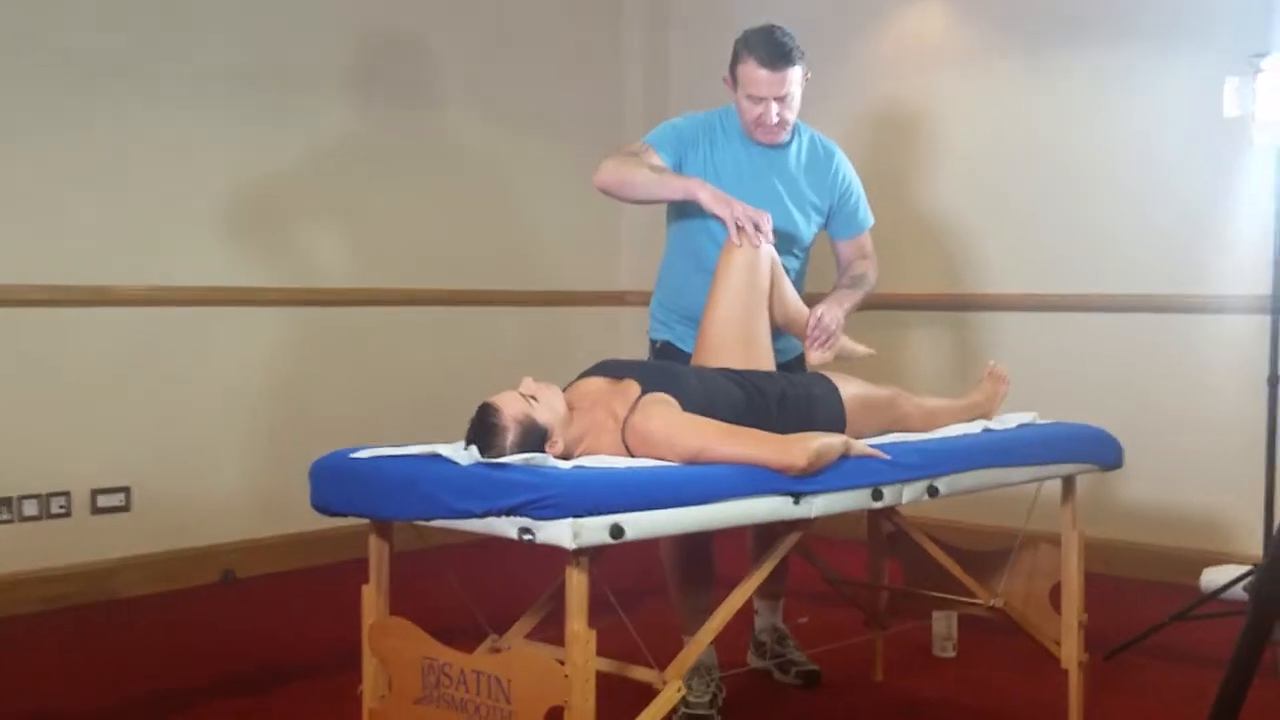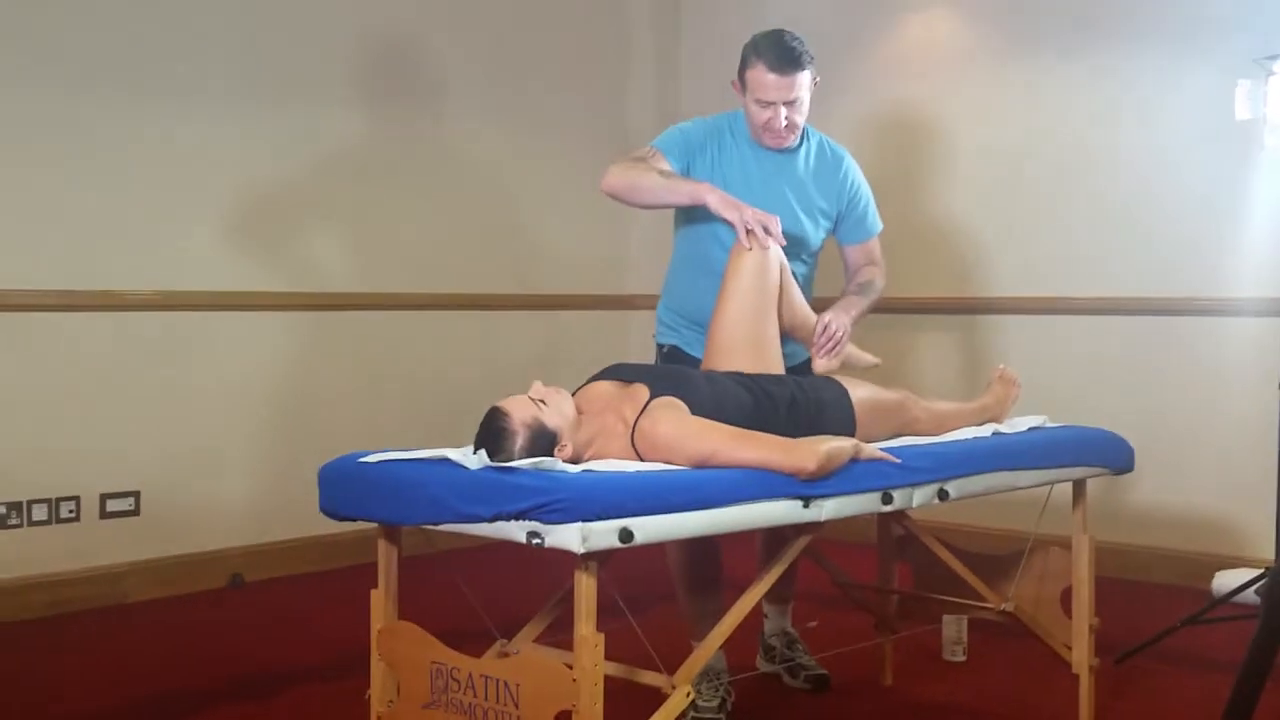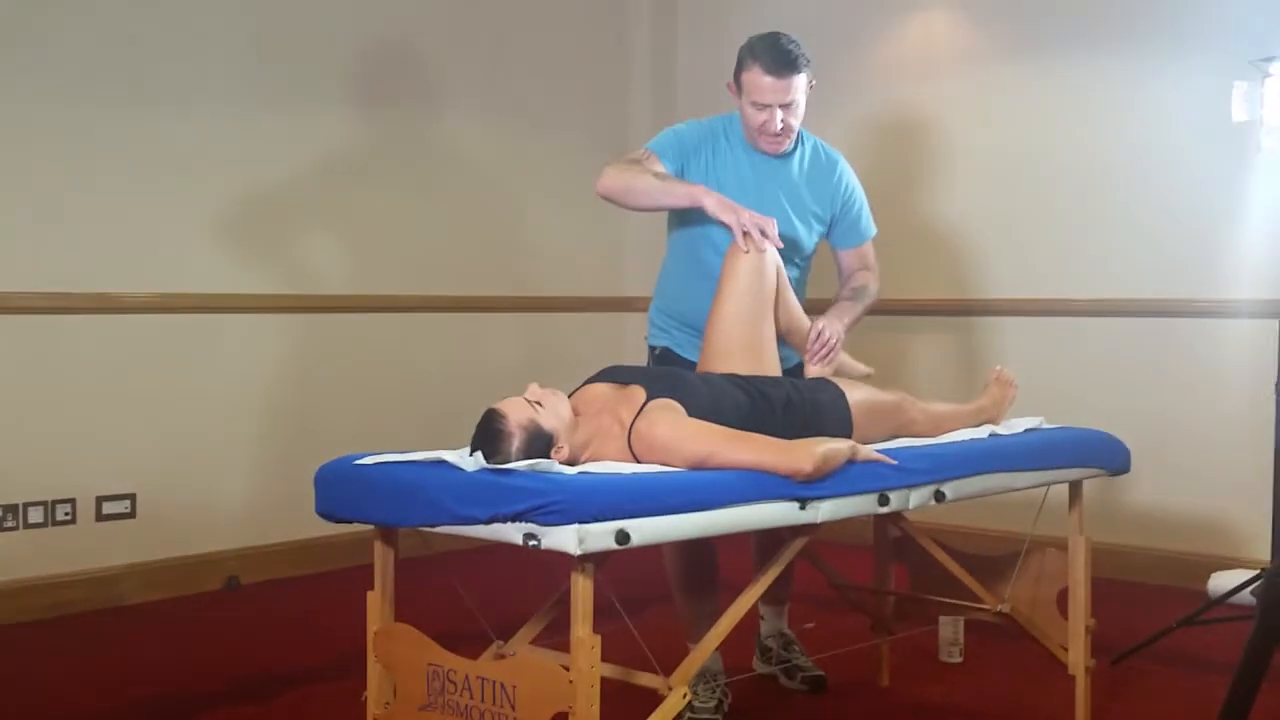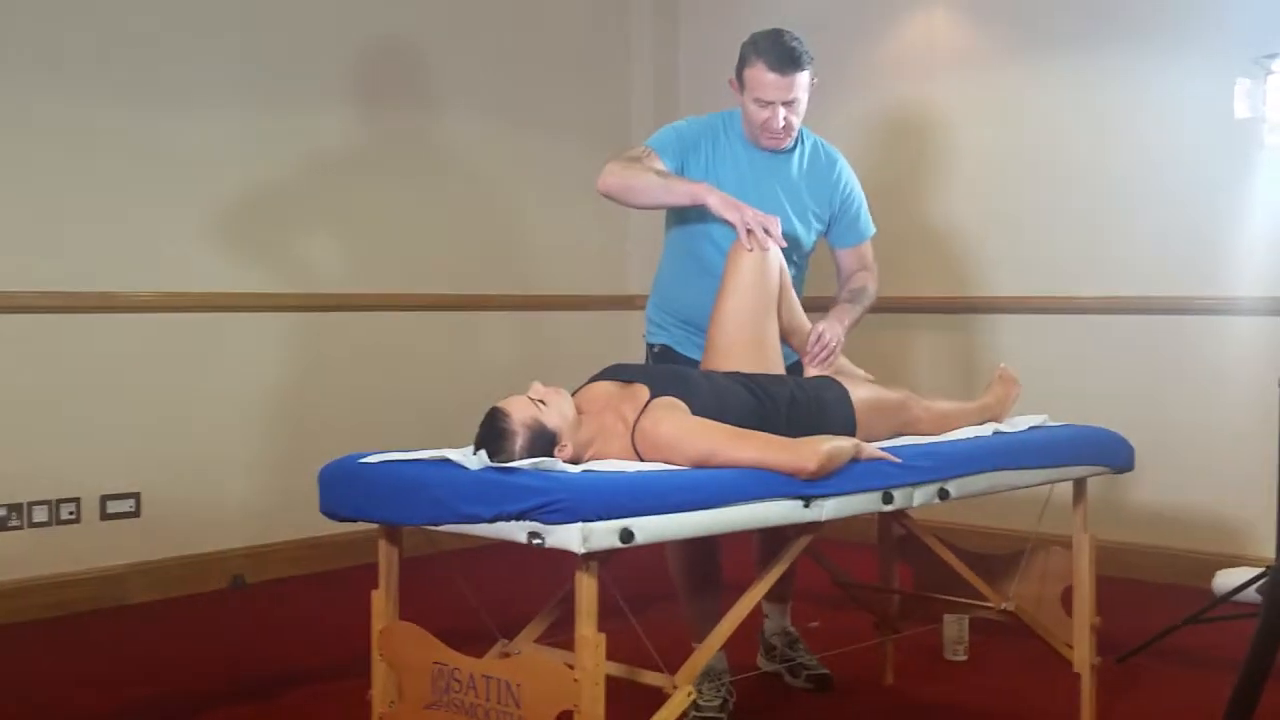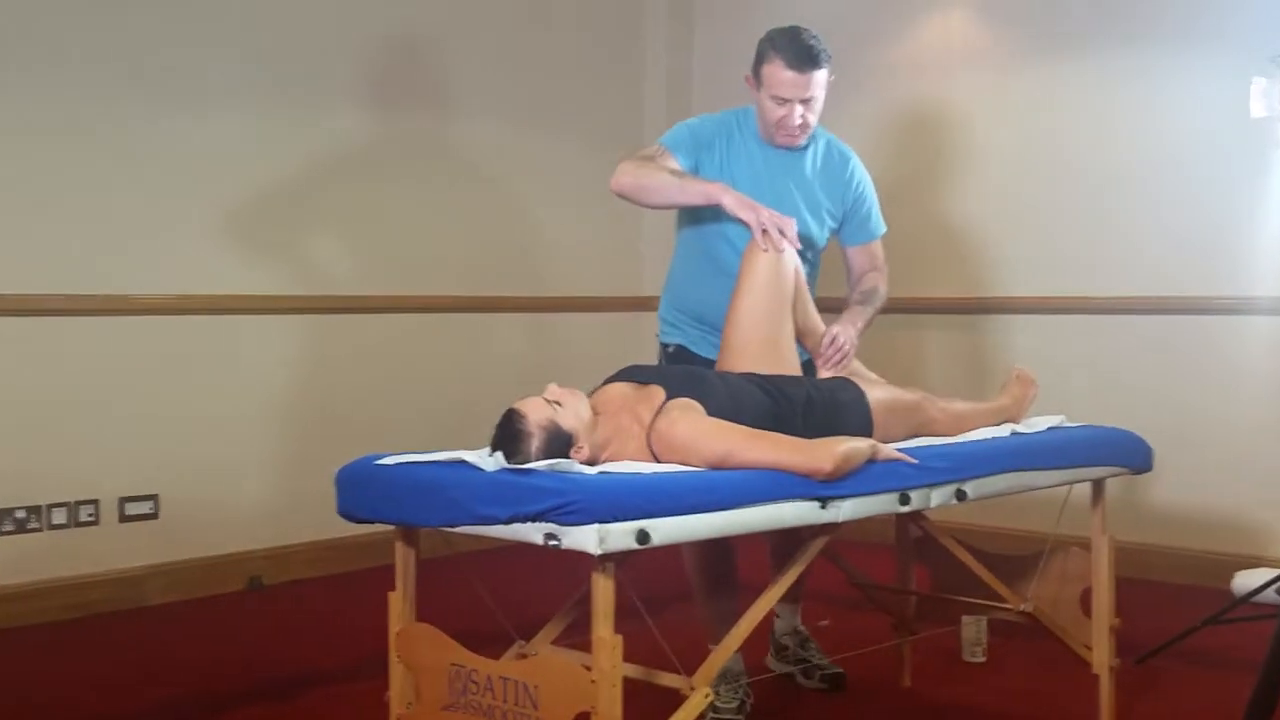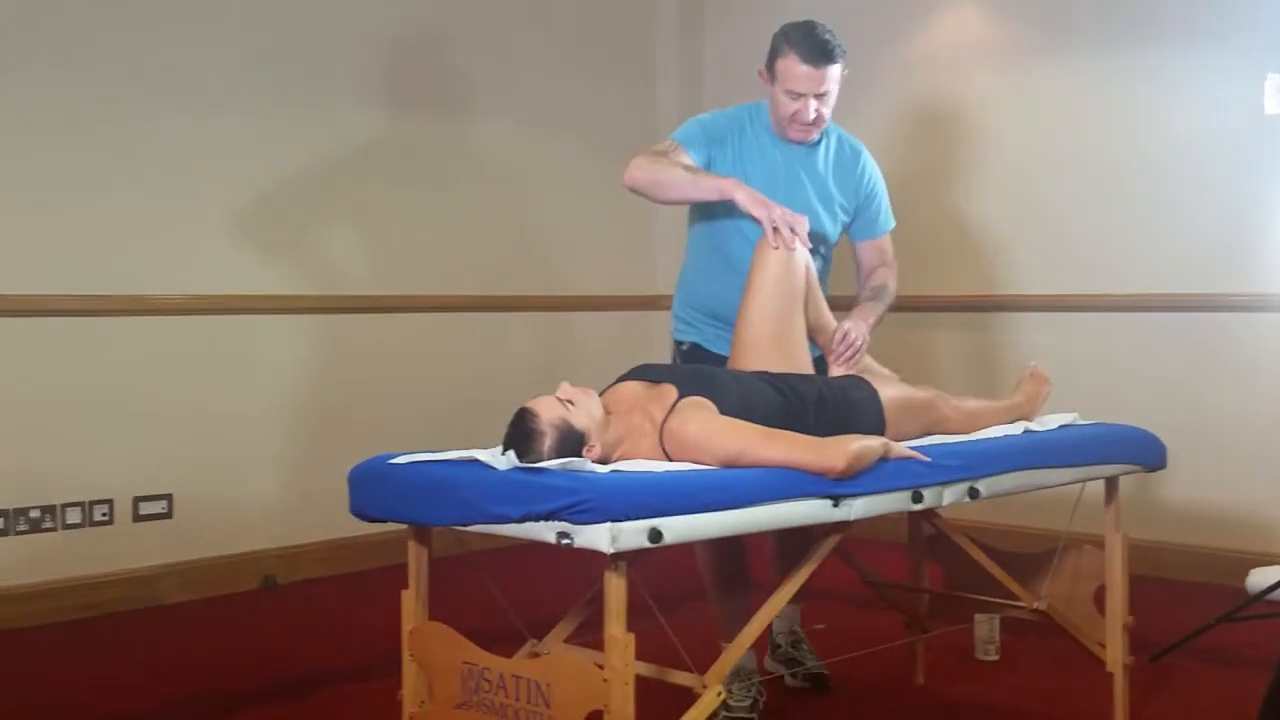
dt=0.1s
person 1, frame 1
left shoulder: (828, 163)
right shoulder: (692, 135)
left elbow: (862, 261)
right elbow: (609, 175)
left wrist: (837, 304)
right wrist: (703, 191)
left hip: (777, 357)
right hip: (685, 350)
left ankle: (769, 628)
person 1, frame 2
left shoulder: (837, 168)
right shoulder: (700, 140)
left elbow: (870, 267)
right elbow: (616, 179)
left wrist: (844, 311)
right wrist: (713, 196)
left hip: (784, 362)
right hip: (692, 355)
left ankle: (778, 632)
person 1, frame 3
left shoulder: (831, 172)
right shoulder: (694, 142)
left elbow: (863, 272)
right elbow: (612, 182)
left wrist: (837, 318)
right wrist: (709, 198)
left hip: (776, 363)
right hip: (684, 357)
left ankle: (775, 635)
person 1, frame 4
left shoulder: (830, 170)
right shoulder: (694, 139)
left elbow: (861, 271)
right elbow: (612, 179)
left wrist: (837, 320)
right wrist: (712, 196)
left hip: (775, 361)
right hip: (684, 355)
left ankle: (779, 631)
person 1, frame 5
left shoulder: (843, 169)
right shoulder: (707, 136)
left elbow: (871, 272)
right elbow: (627, 178)
left wrist: (850, 323)
right wrist: (728, 196)
left hip: (789, 358)
right hip: (697, 352)
left ankle: (791, 629)
person 1, frame 6
left shoulder: (855, 164)
right shoulder: (720, 131)
left elbow: (880, 268)
right elbow: (639, 173)
left wrist: (861, 320)
right wrist: (739, 192)
left hip: (801, 355)
right hip: (710, 350)
left ankle: (786, 630)
person 2, frame 1
left shoulder: (573, 404)
right shoulder: (648, 427)
right elbow: (797, 453)
right wrist: (845, 443)
left hip: (722, 381)
right hip: (798, 405)
left knee: (750, 242)
right knee: (899, 403)
left ankle: (811, 332)
right ankle: (975, 405)
person 2, frame 2
left shoulder: (584, 408)
right shoulder: (657, 431)
right elbow: (807, 458)
right wrist: (854, 446)
left hip: (734, 387)
right hip: (807, 409)
left knee: (759, 247)
right knee: (910, 407)
left ankle: (818, 338)
right ankle: (986, 408)
person 2, frame 3
left shoulder: (577, 410)
right shoulder: (653, 433)
right elbow: (803, 459)
right wrist: (851, 449)
left hip: (726, 387)
right hip: (805, 412)
left knee: (755, 246)
right knee: (906, 408)
left ankle: (811, 347)
right ankle: (981, 410)
person 2, frame 4
left shoulder: (582, 408)
right shoulder: (657, 431)
right elbow: (808, 458)
right wrist: (855, 446)
left hip: (732, 389)
right hip: (811, 411)
left knee: (757, 245)
right knee: (910, 407)
left ankle: (811, 347)
right ankle: (985, 408)
person 2, frame 5
left shoulder: (596, 410)
right shoulder: (673, 434)
right elbow: (822, 460)
right wrist: (871, 448)
left hip: (747, 387)
right hip: (822, 411)
left knee: (772, 244)
right knee: (924, 407)
left ankle: (824, 349)
right ankle: (1002, 409)
person 2, frame 6
left shoulder: (609, 410)
right shoulder: (685, 432)
right elbow: (835, 458)
right wrist: (883, 445)
left hip: (760, 389)
right hip: (836, 409)
left knee: (781, 242)
right knee: (937, 405)
left ankle: (837, 346)
right ankle: (1015, 407)
